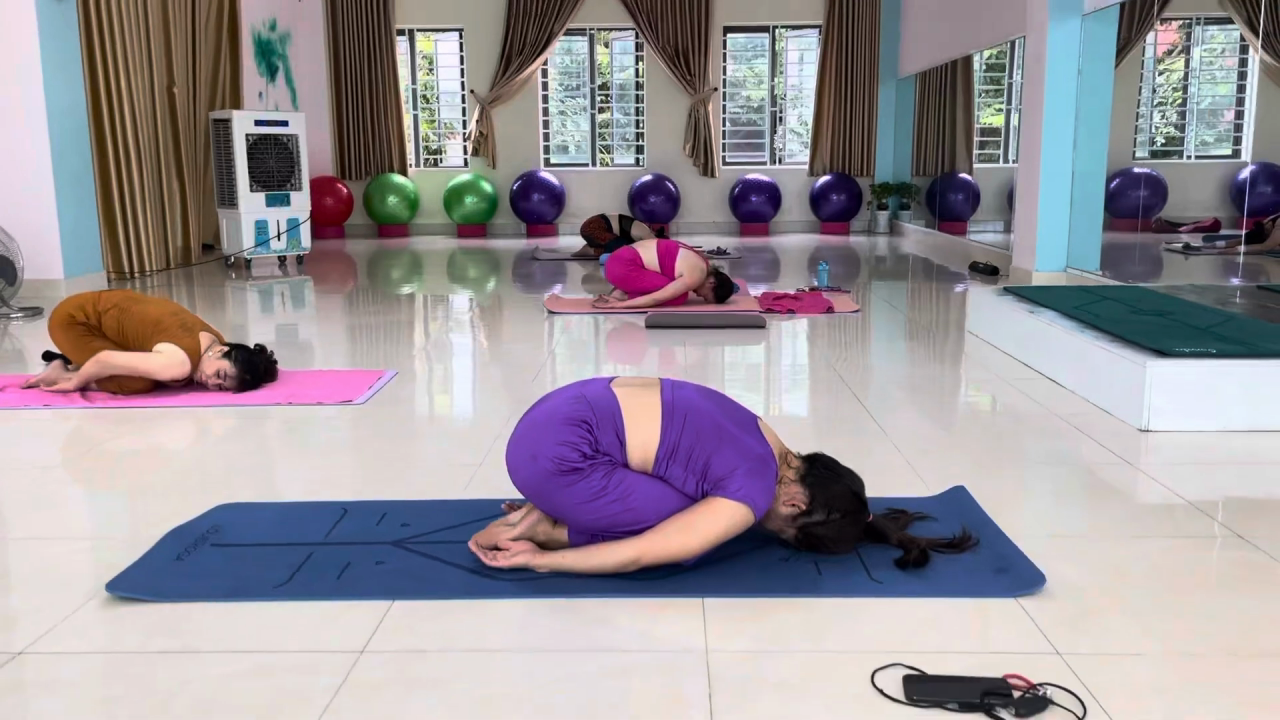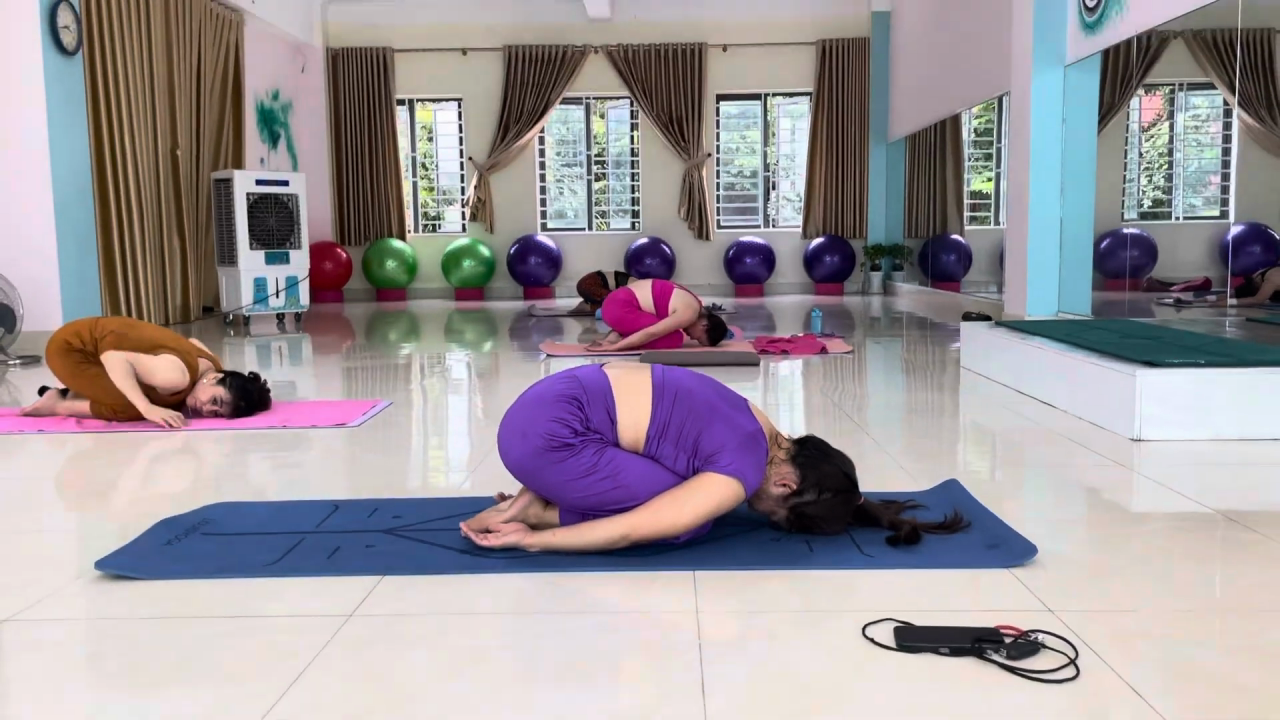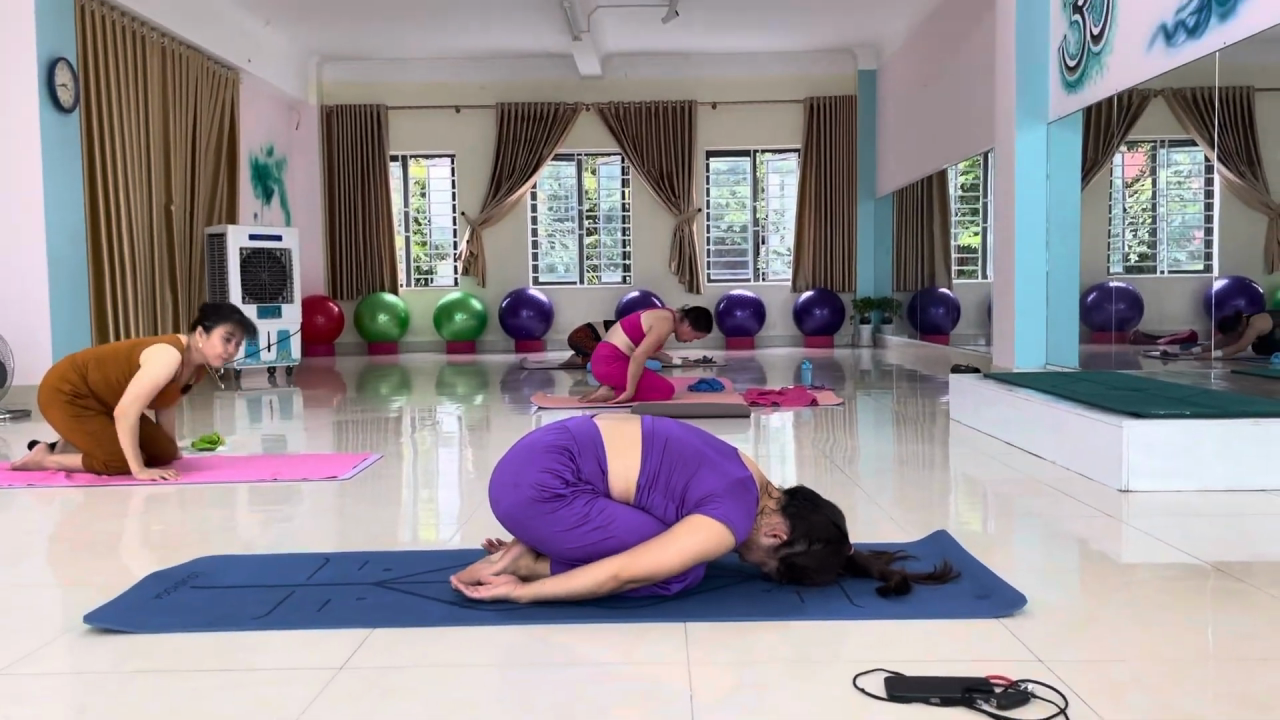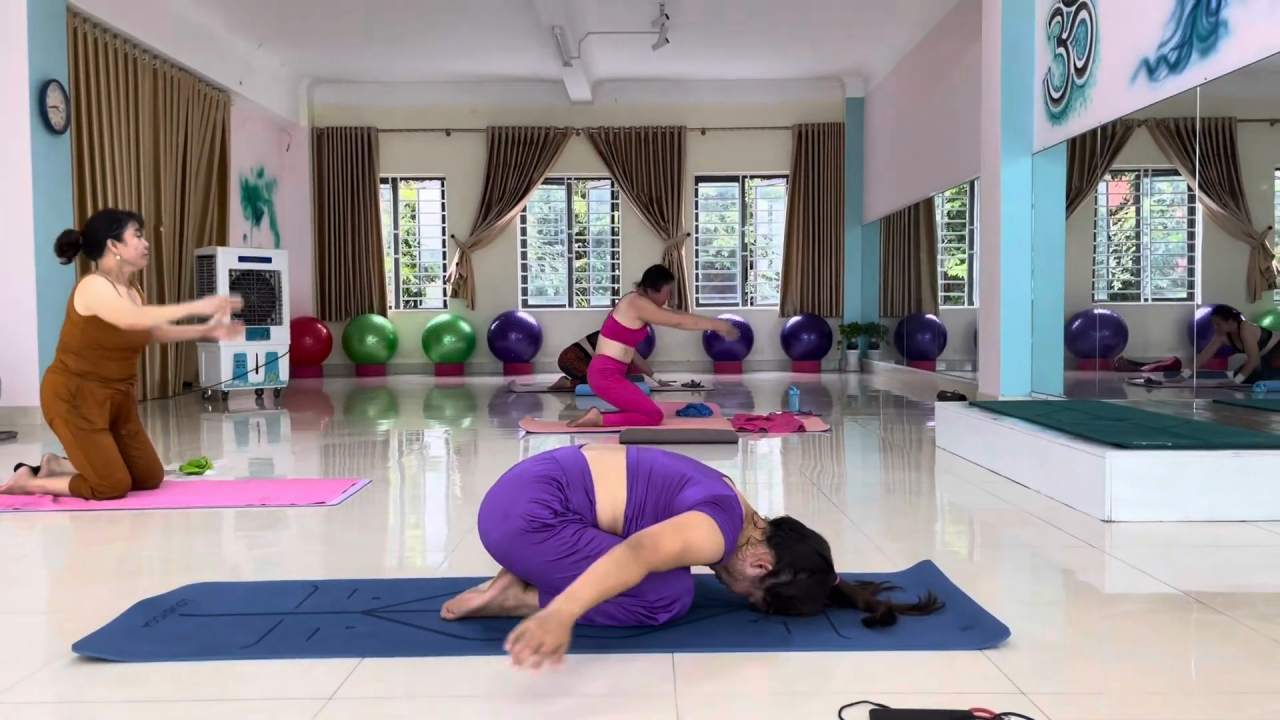
dt=0.7s
person 1, frame 1
left shoulder: (761, 440)
right shoulder: (749, 494)
right elbow: (641, 554)
right wrist: (539, 559)
left hip: (560, 412)
right hip: (553, 454)
left knee: (683, 506)
right knee: (692, 531)
left ankle: (548, 512)
right ankle: (547, 530)
person 1, frame 2
left shoulder: (751, 425)
right shoulder: (740, 472)
right elbow: (633, 531)
right wrist: (533, 540)
left hip: (551, 404)
right hip: (545, 435)
left knee: (680, 495)
right knee: (688, 521)
left ankle: (541, 499)
right ankle: (538, 514)
person 1, frame 3
left shoulder: (741, 476)
right shoulder: (730, 518)
right elbow: (622, 574)
right wrist: (524, 592)
left hip: (542, 456)
right hip: (537, 484)
left knee: (662, 537)
right knee: (679, 573)
left ankle: (532, 549)
right ankle: (530, 567)
person 1, frame 4
left shoulder: (725, 503)
right shoulder: (718, 533)
right elbow: (636, 551)
right wrist: (560, 617)
left hip: (530, 487)
right hip: (525, 515)
left knee: (662, 576)
right knee: (668, 596)
left ankle: (527, 579)
right ankle: (522, 600)
person 2, frame 1
left shoulder: (212, 340)
right shoulder: (180, 363)
right elbow: (105, 360)
right wrist: (75, 383)
left hip: (106, 310)
right hip: (73, 319)
right knee: (139, 384)
left ankle: (75, 360)
right ankle: (62, 374)
person 2, frame 2
left shoulder: (210, 364)
right shoulder: (177, 375)
left elbow: (193, 341)
right elbow: (111, 358)
right wrist: (148, 408)
left hip: (100, 339)
right hip: (70, 346)
left knee: (166, 405)
right knee: (129, 409)
left ankle: (75, 394)
right ankle: (57, 405)
person 2, frame 3
left shoulder: (200, 366)
right shoulder: (170, 356)
left elbow: (165, 404)
right elbow: (125, 412)
left wrist: (169, 447)
right wrist: (138, 469)
left hip: (97, 396)
right hip: (66, 394)
left knee: (165, 454)
right knee: (120, 463)
left ankle: (75, 445)
right ankle: (45, 457)
person 2, frame 4
left shoulder: (129, 289)
right shoulder: (93, 287)
left elbow: (156, 332)
right elbow: (131, 319)
left wrist: (205, 330)
right wrist: (197, 308)
left hip: (116, 398)
right hip: (74, 398)
left knee: (150, 478)
right knee: (113, 486)
left ankle: (56, 466)
right ankle: (28, 481)
